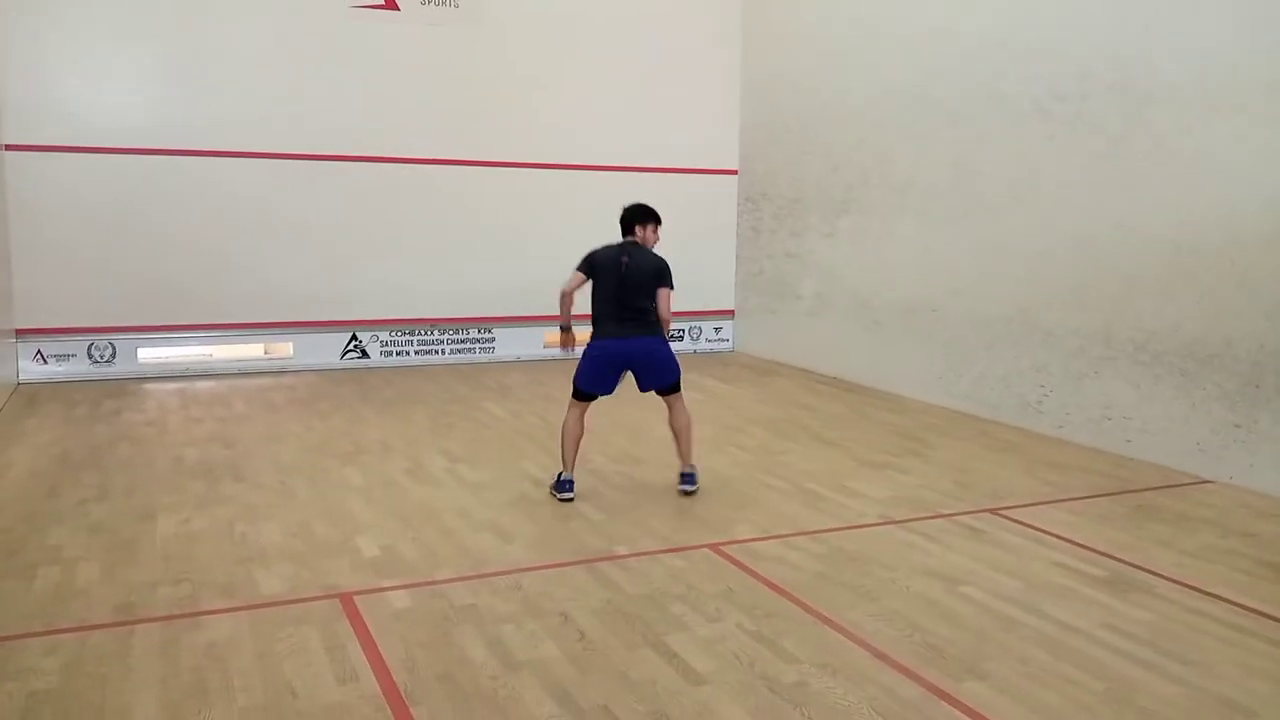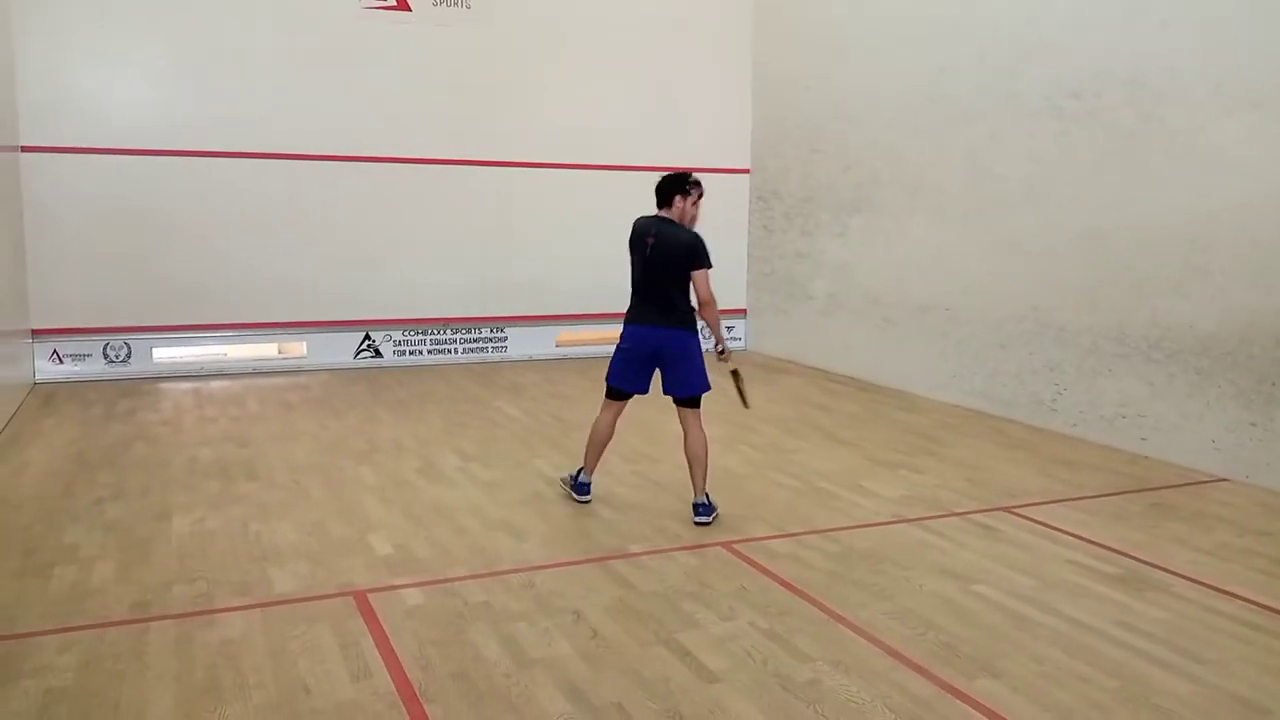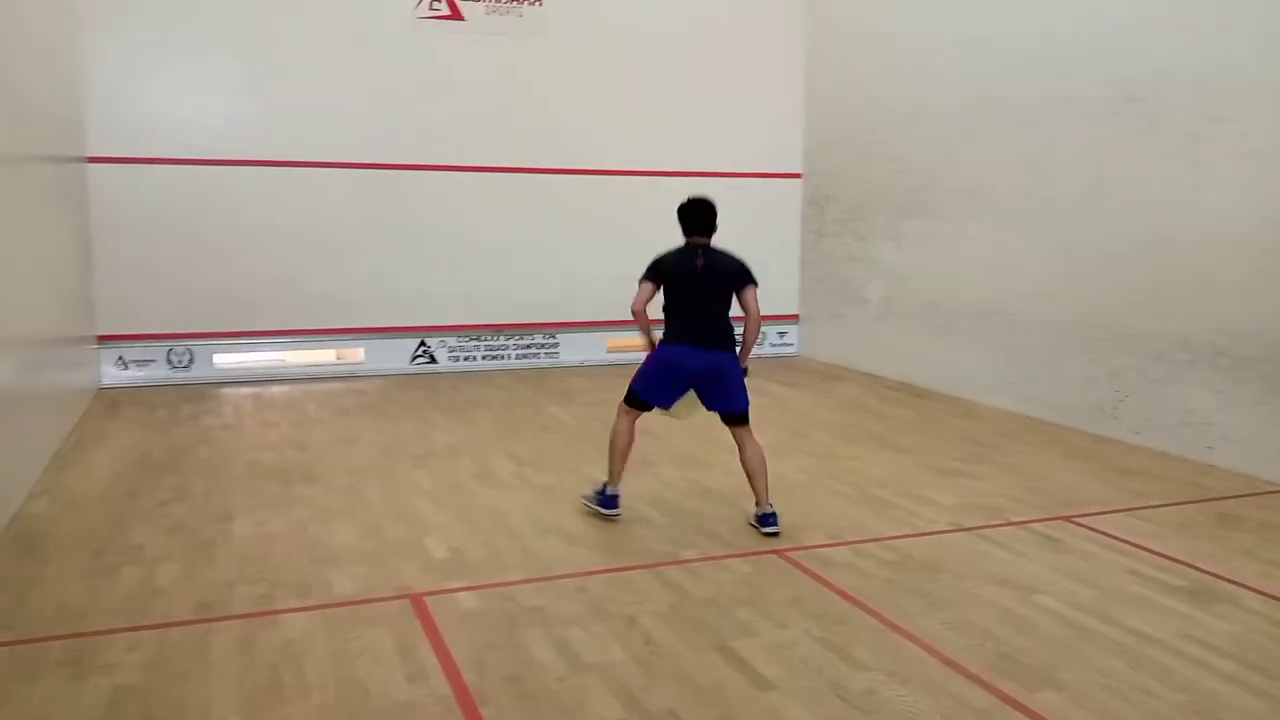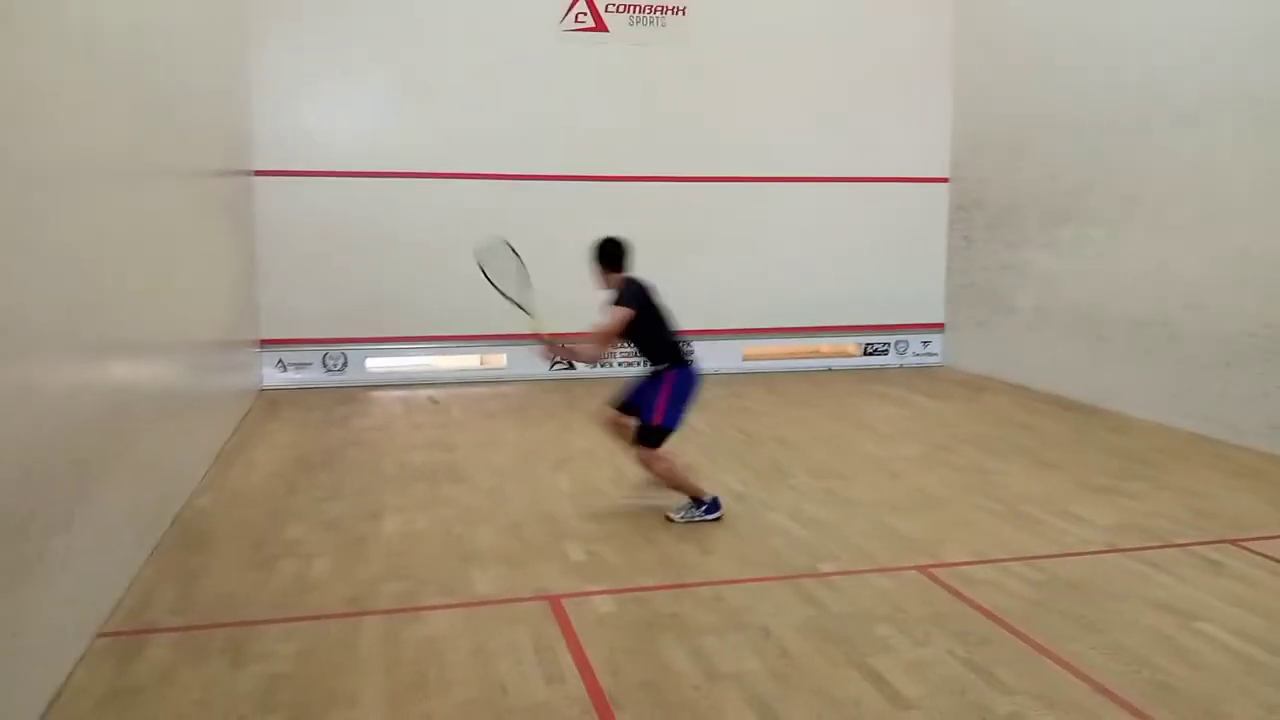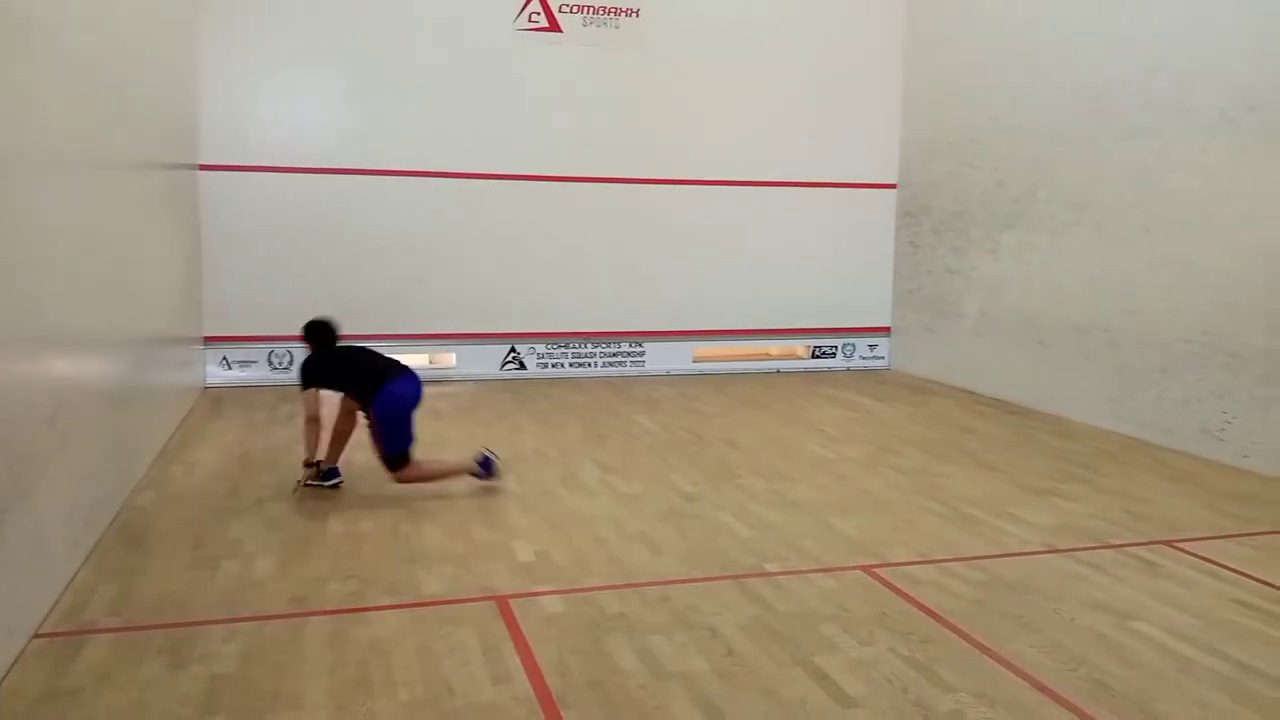
dt=0.5s
person 1, frame 1
left shoulder: (597, 257)
right shoulder: (658, 264)
left elbow: (567, 290)
right elbow: (664, 315)
left wrist: (565, 328)
right wrist: (656, 343)
left hip: (605, 343)
right hip: (649, 342)
left knee: (576, 408)
right knee: (675, 401)
left ankle: (566, 480)
right ankle: (687, 473)
person 1, frame 2
left shoulder: (639, 228)
right shoulder: (692, 243)
right elbow: (705, 299)
left wrist: (695, 198)
right wrist: (720, 342)
left hip: (637, 332)
right hip: (680, 336)
left knee: (611, 408)
right knee: (691, 420)
left ankle: (583, 480)
right ankle: (700, 502)
person 1, frame 3
left shoulder: (664, 263)
right shoulder: (734, 265)
left elbow: (638, 307)
right elbow: (753, 315)
left wrist: (651, 342)
right wrist: (741, 360)
left hip: (675, 353)
right hip: (720, 358)
left knee: (627, 413)
right knee: (743, 434)
left ankle: (610, 495)
right ankle: (765, 512)
person 1, frame 4
left shoulder: (631, 291)
right shoulder: (623, 296)
left elbow: (606, 331)
right elbow: (600, 351)
left wrist: (568, 351)
right wrist: (566, 350)
left hip: (673, 374)
right hip: (663, 372)
left knee: (646, 453)
right knee: (614, 420)
left ankle: (706, 503)
right ankle: (667, 474)
person 1, frame 5
left shoulder: (311, 365)
right shoulder: (350, 353)
left elbow: (312, 418)
left wrist: (309, 460)
left hip: (389, 398)
right hip: (409, 382)
left knee: (401, 472)
right knee: (349, 402)
left ankle: (477, 465)
right ankle: (328, 469)
